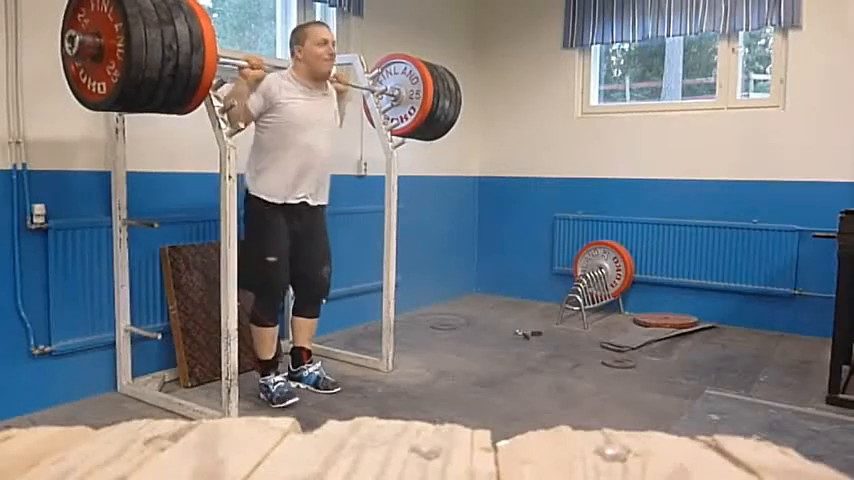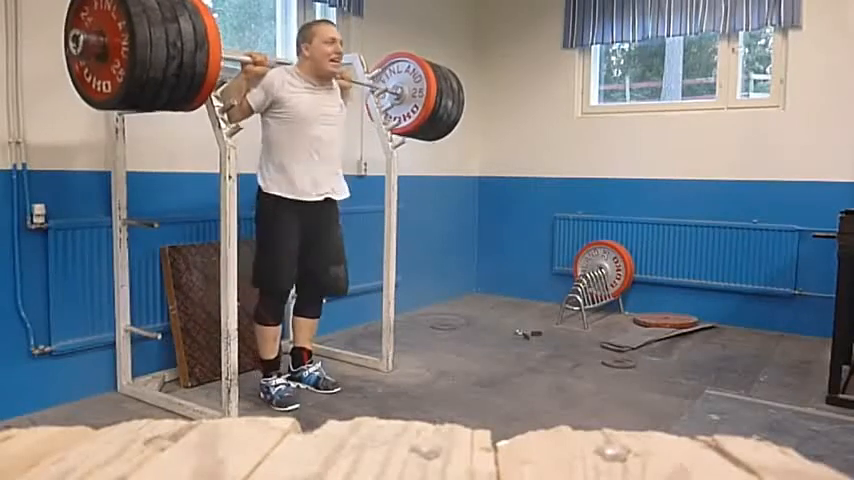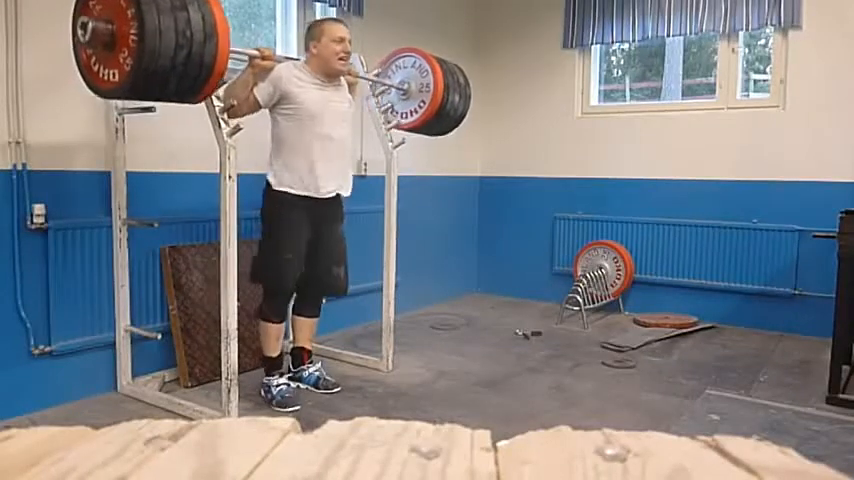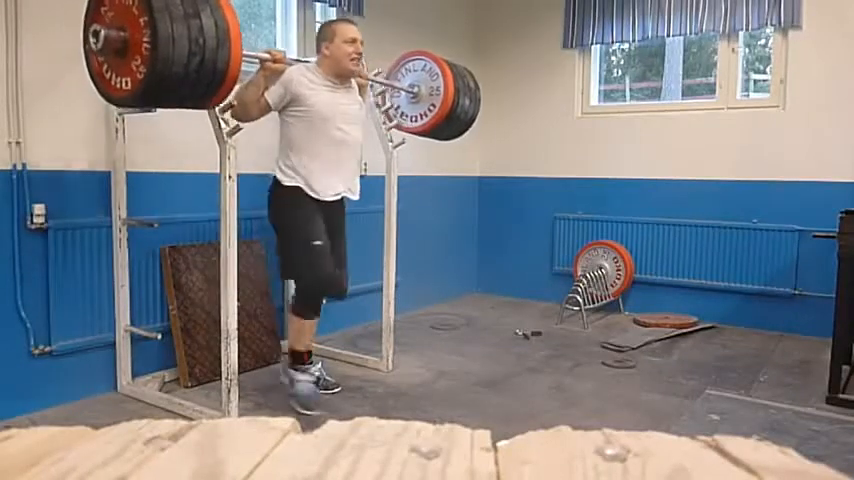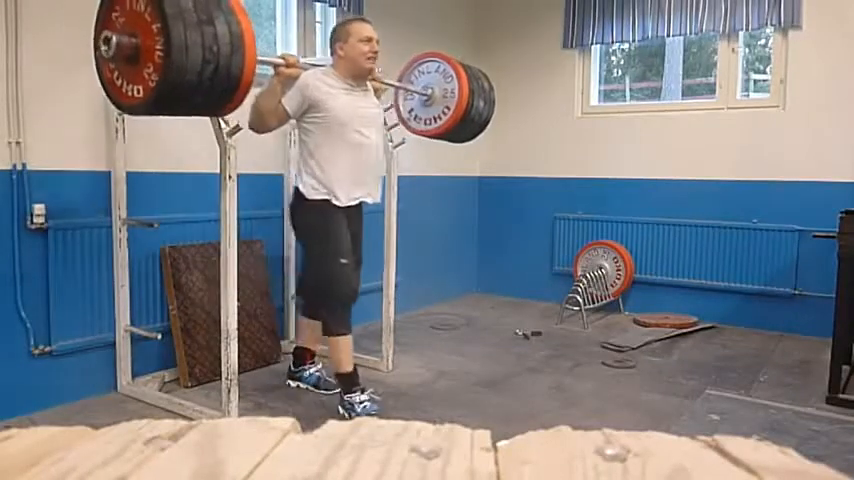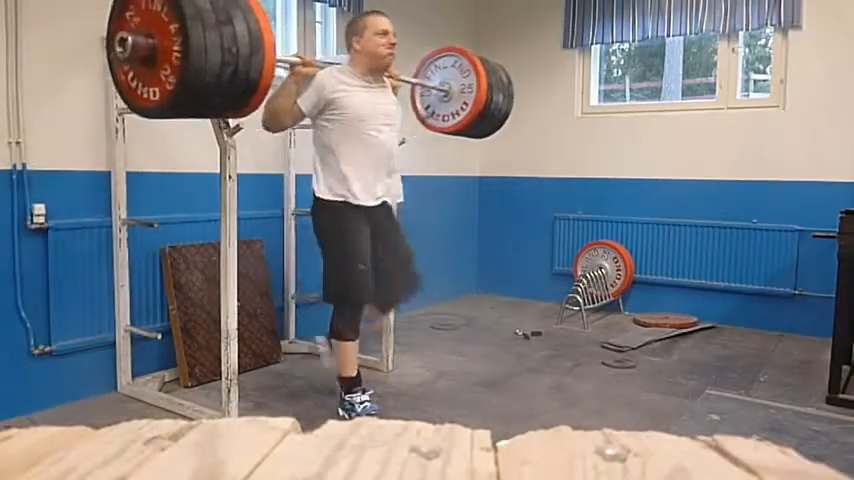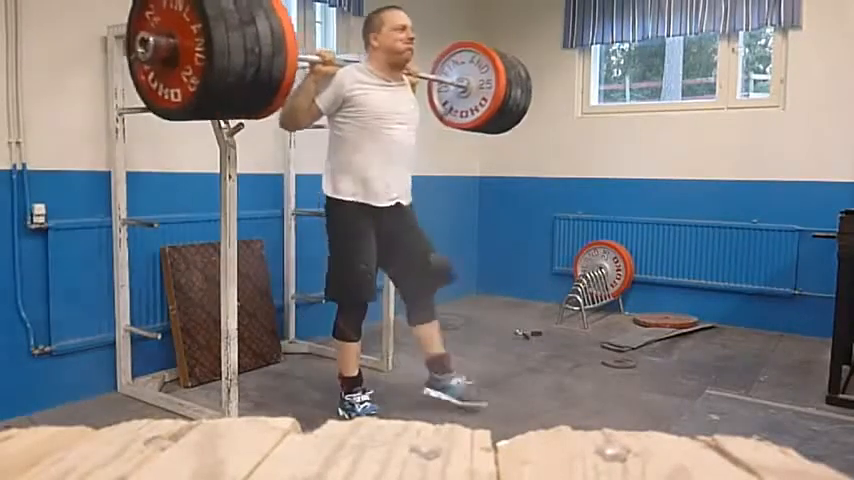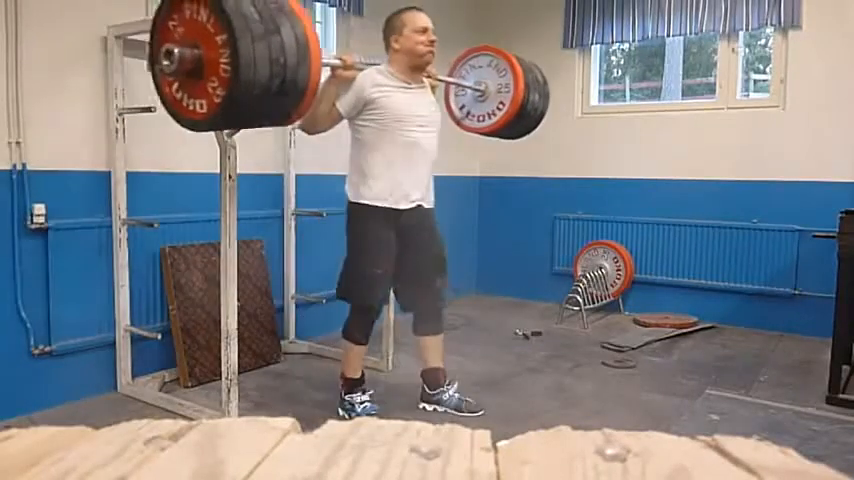
dt=0.2s
person 1, frame 1
left shoulder: (329, 93)
right shoulder: (273, 86)
right elbow: (226, 120)
left wrist: (341, 96)
right wrist: (245, 80)
left hip: (311, 205)
right hip: (271, 204)
left knee: (313, 287)
right knee: (271, 290)
left ankle: (302, 364)
right ankle: (269, 376)
person 1, frame 2
left shoulder: (336, 89)
right shoulder: (277, 81)
right elbow: (226, 113)
left wrist: (345, 90)
right wrist: (246, 76)
left hip: (324, 202)
right hip: (282, 200)
left knee: (317, 285)
right knee: (275, 289)
left ankle: (302, 363)
right ankle: (271, 377)
person 1, frame 3
left shoulder: (344, 86)
right shoulder: (285, 77)
right elbow: (232, 107)
right wrist: (254, 70)
left hip: (329, 199)
right hip: (290, 197)
left knee: (316, 284)
right knee: (280, 285)
left ankle: (302, 363)
right ankle: (273, 376)
person 1, frame 4
left shoulder: (354, 89)
right shoulder: (296, 80)
right elbow: (242, 112)
right wrist: (265, 73)
left hip: (333, 199)
right hip: (296, 195)
left knee: (318, 285)
right knee: (315, 279)
left ankle: (301, 364)
right ankle: (302, 372)
person 1, frame 5
left shoulder: (369, 91)
right shoulder: (312, 84)
right elbow: (259, 122)
right wrist: (280, 79)
left hip: (354, 204)
right hip: (320, 204)
left knee: (323, 294)
right knee: (335, 294)
left ankle: (302, 365)
right ankle: (351, 391)
person 1, frame 6
left shoulder: (387, 88)
right shoulder: (328, 83)
right elbow: (273, 122)
right wrist: (295, 78)
left hip: (380, 203)
right hip: (340, 205)
left knee: (399, 283)
right knee: (351, 294)
left ankle: (342, 356)
right ankle: (351, 392)
person 1, frame 7
left shoulder: (405, 86)
right shoulder: (346, 81)
right elbow: (291, 120)
right wrist: (314, 76)
left hip: (396, 204)
right hip: (353, 206)
left knee: (423, 284)
right knee: (355, 299)
left ankle: (441, 375)
right ankle: (351, 393)
person 1, frame 8
left shoulder: (426, 88)
right shoulder: (368, 84)
right elbow: (311, 124)
right wrist: (334, 80)
left hip: (418, 209)
right hip: (374, 209)
left knee: (428, 299)
right knee: (367, 304)
left ankle: (436, 388)
right ankle: (351, 393)
